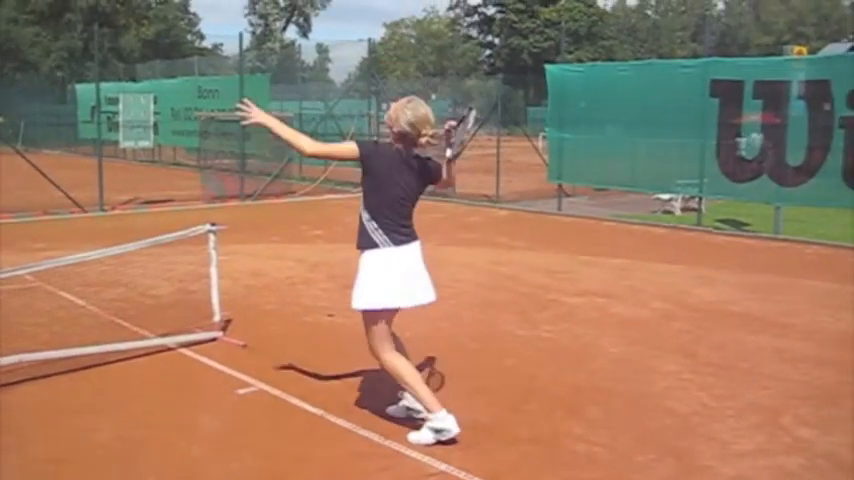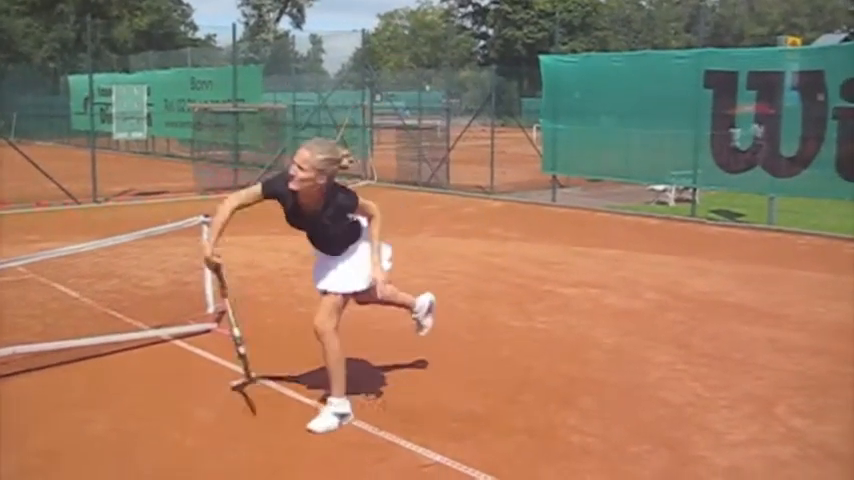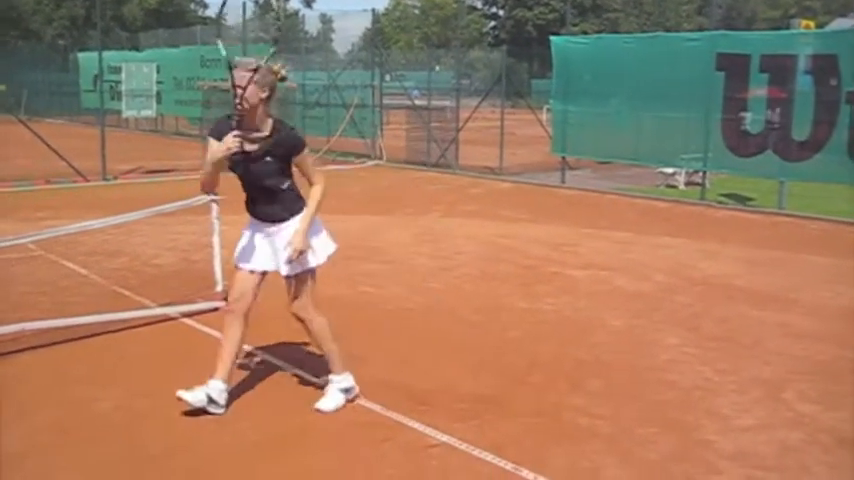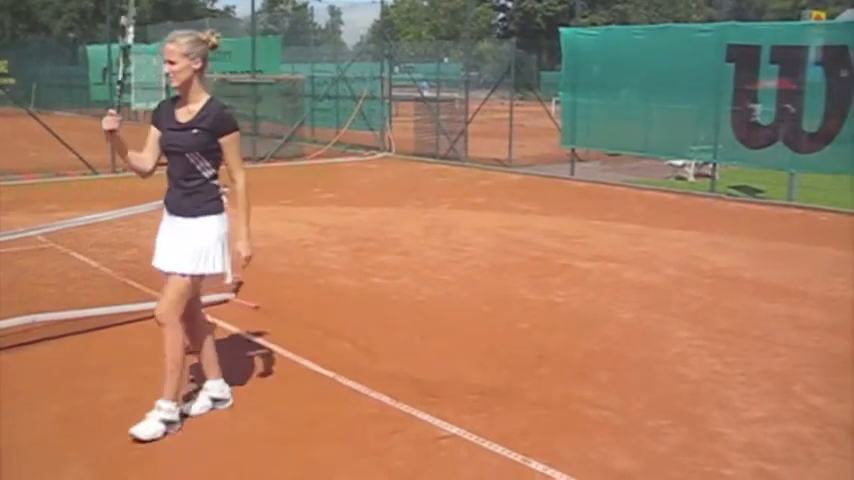
dt=0.5s
person 1, frame 1
left shoulder: (376, 153)
right shoulder: (424, 166)
left elbow: (310, 147)
right elbow: (449, 181)
left wrist: (267, 120)
right wrist: (449, 154)
left hip: (381, 262)
right hip: (408, 254)
left knee: (383, 350)
right knee: (382, 334)
left ankle: (441, 419)
right ankle: (414, 397)
person 1, frame 2
left shoulder: (339, 197)
right shoulder: (283, 185)
left elbow: (374, 213)
right elbow: (231, 202)
left wrist: (376, 267)
right wrist: (211, 242)
left hip: (352, 251)
right hip: (327, 253)
left knee: (323, 324)
right knee: (363, 297)
left ankle: (338, 403)
right ankle: (419, 303)
person 1, frame 3
left shoulder: (285, 137)
right shoulder: (226, 129)
left elbow: (318, 183)
right elbow: (207, 187)
left wrist: (301, 232)
right wrist: (216, 156)
left hip: (290, 227)
right hip: (258, 229)
left knee: (302, 309)
right knee: (237, 305)
left ankle: (342, 381)
right ankle: (215, 389)
person 1, frame 4
left shoulder: (218, 116)
right shoulder: (165, 112)
left elbow: (238, 179)
right elbow: (145, 166)
left wrist: (243, 235)
right wrist: (114, 137)
left hip: (202, 225)
right hip: (172, 220)
left knee: (167, 315)
right knee: (189, 311)
left ankle: (167, 408)
right ankle: (216, 386)
